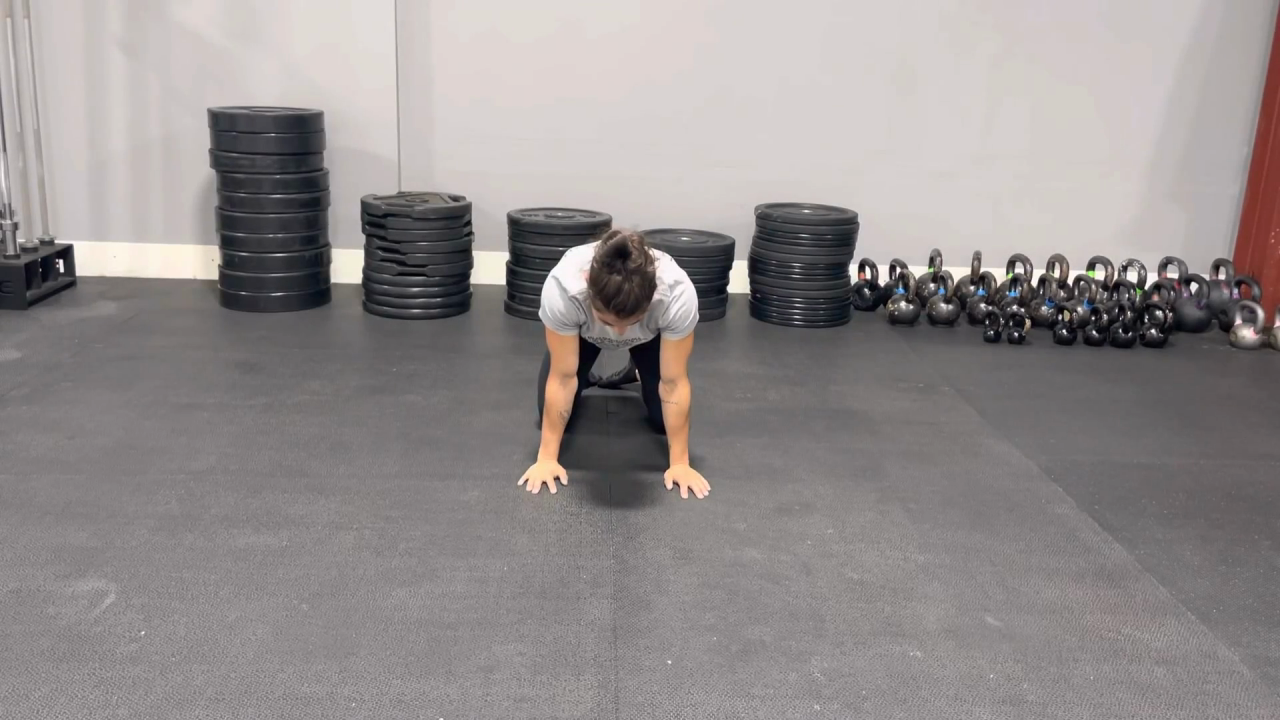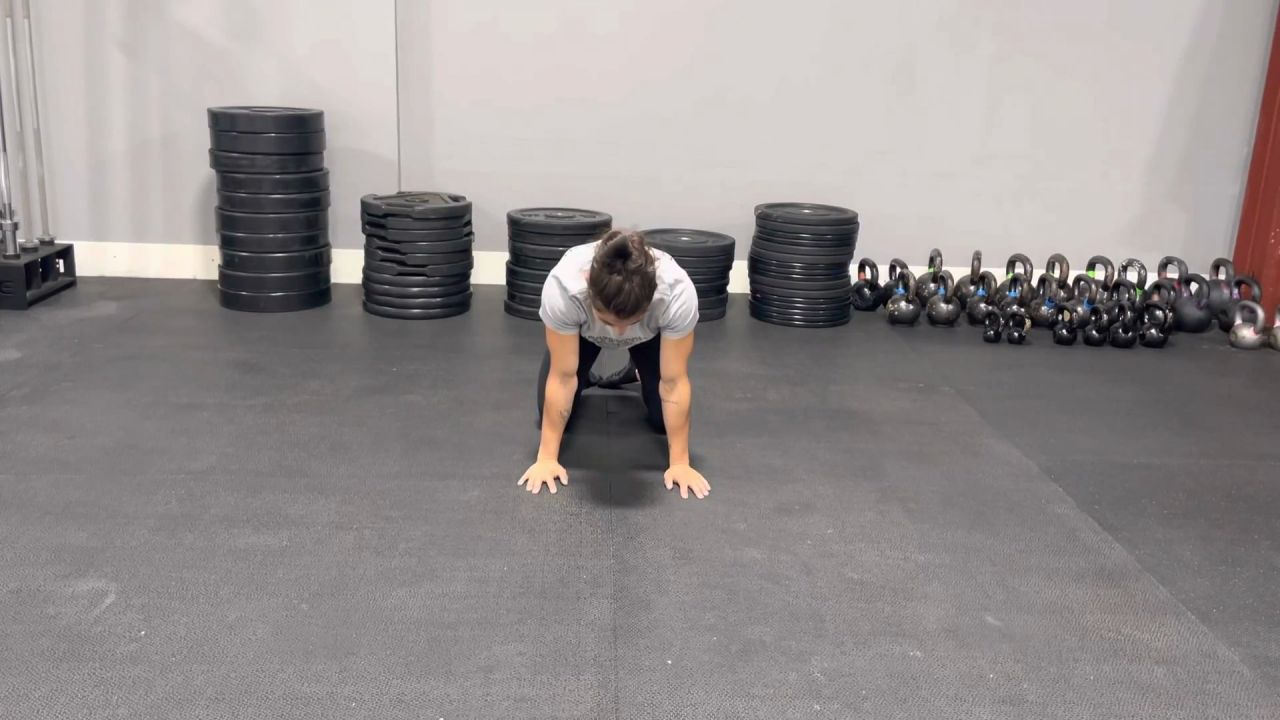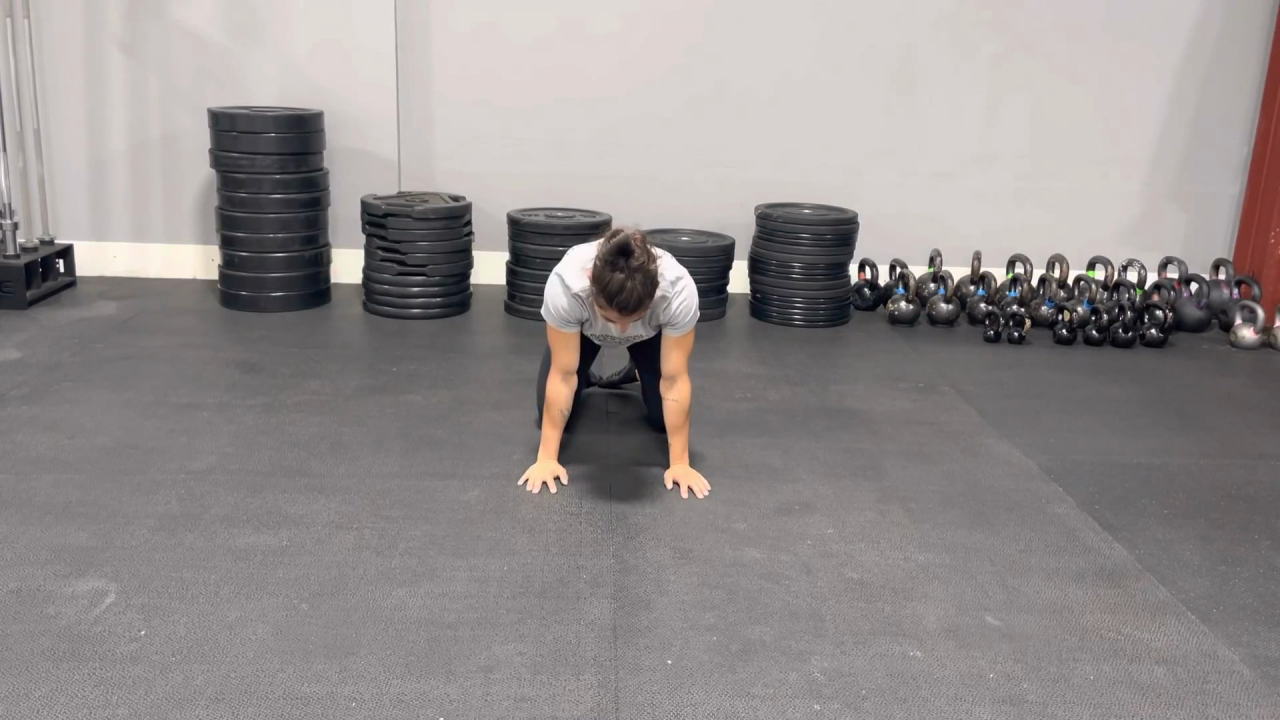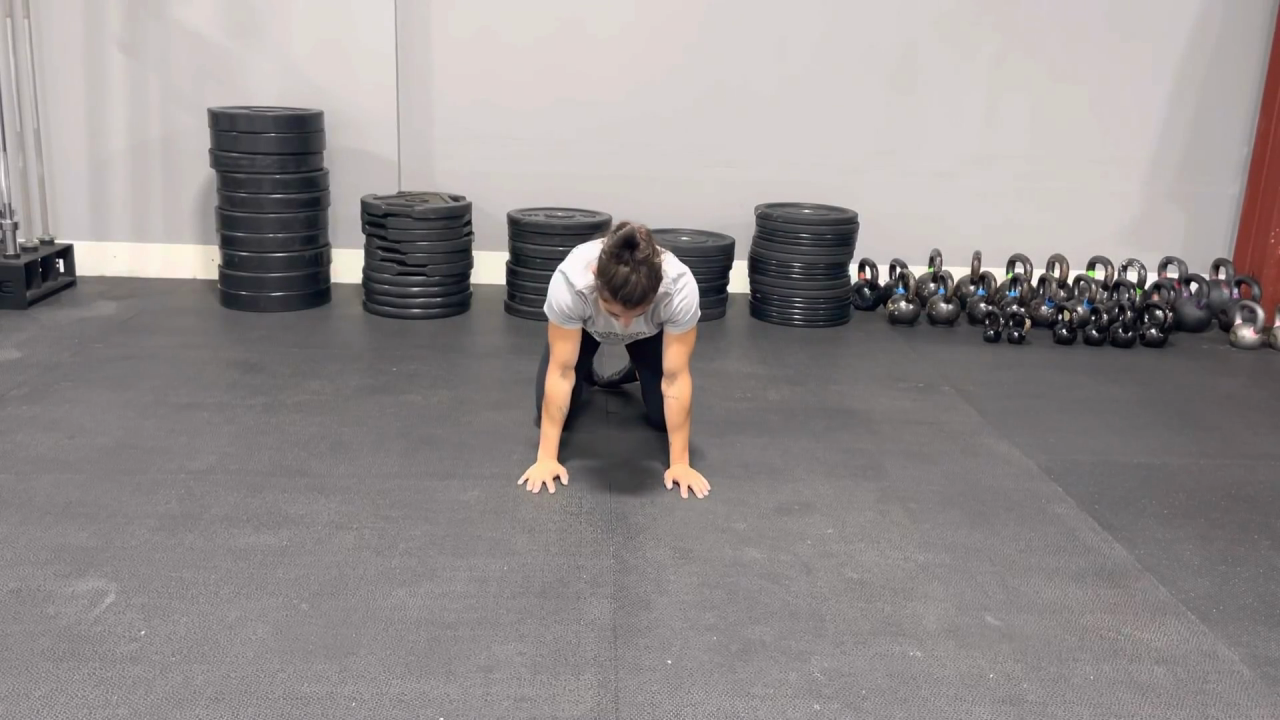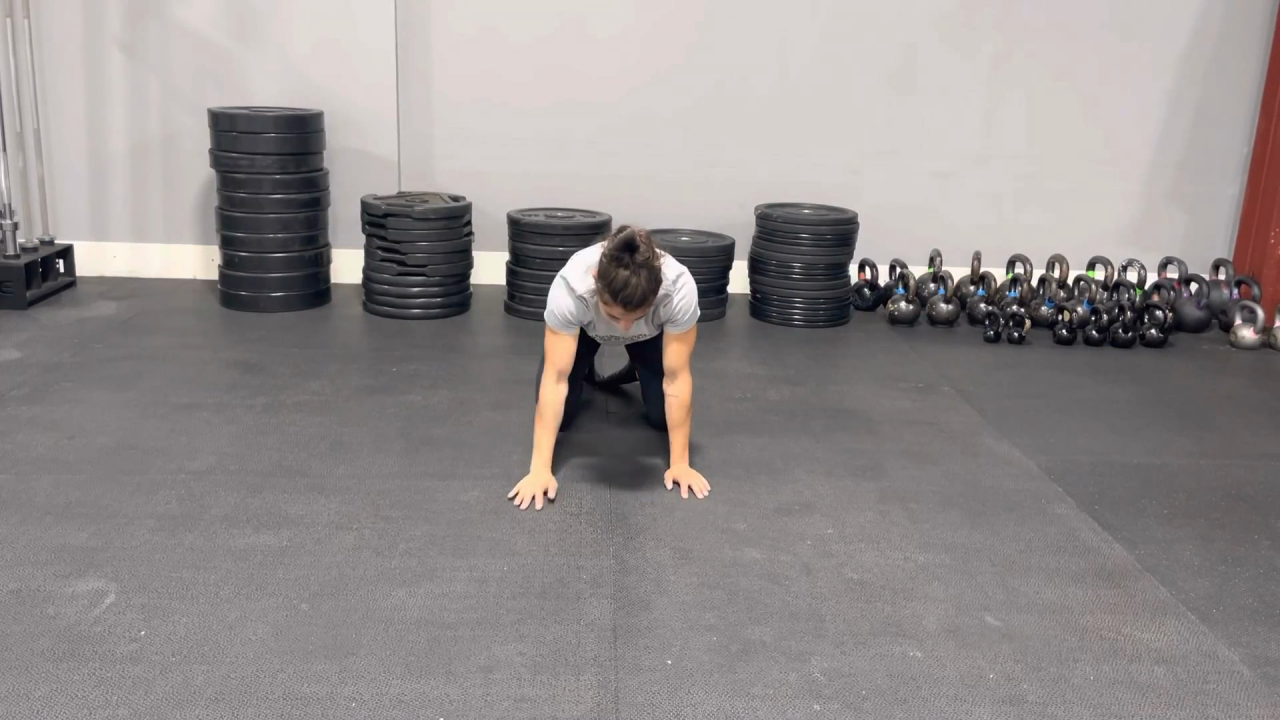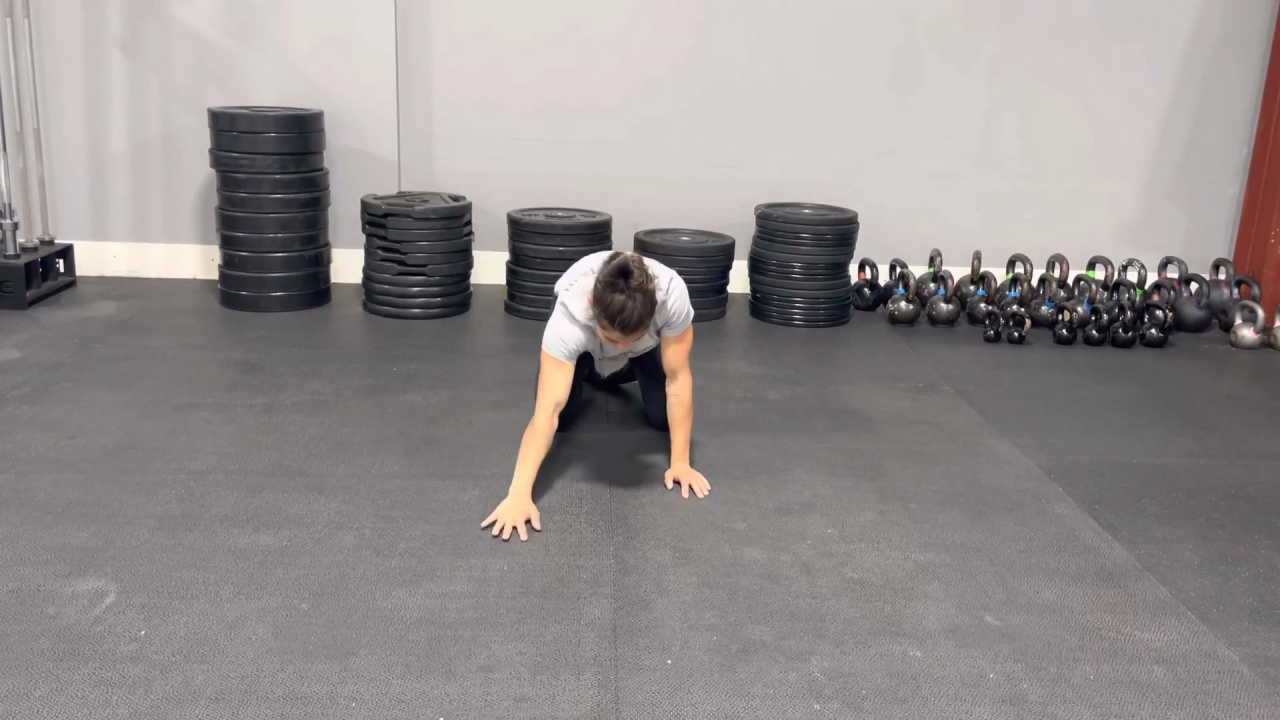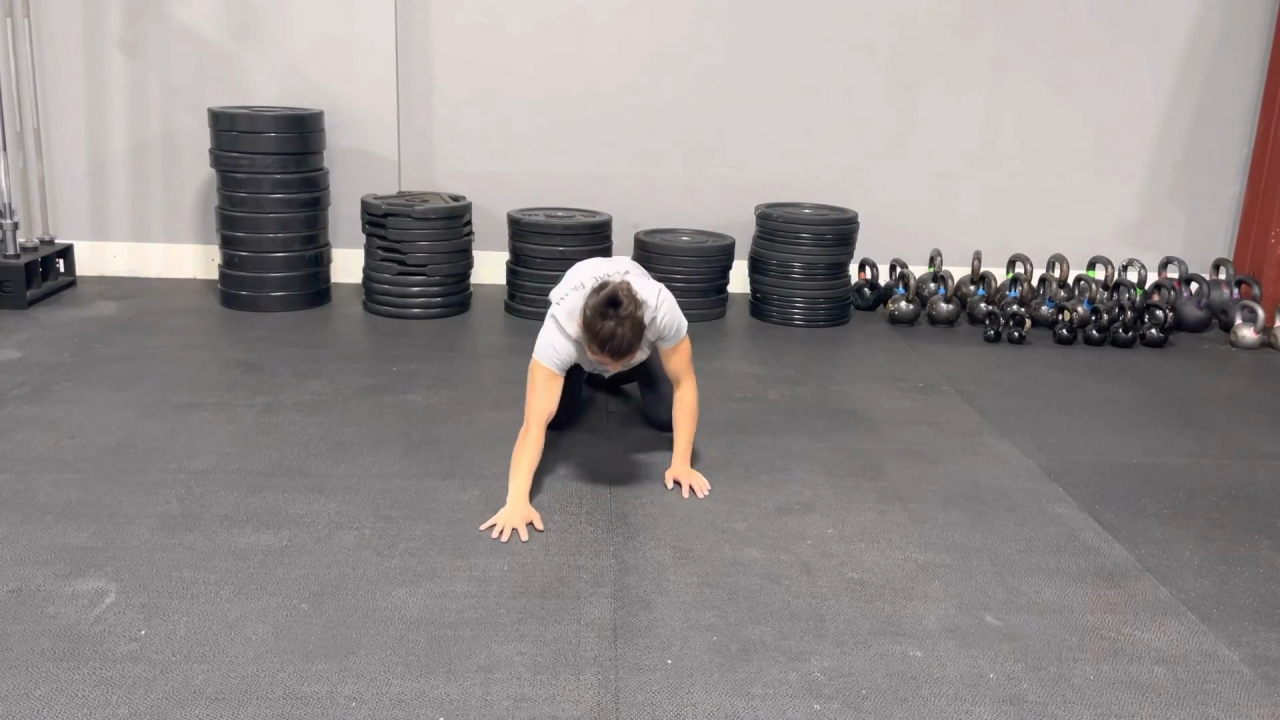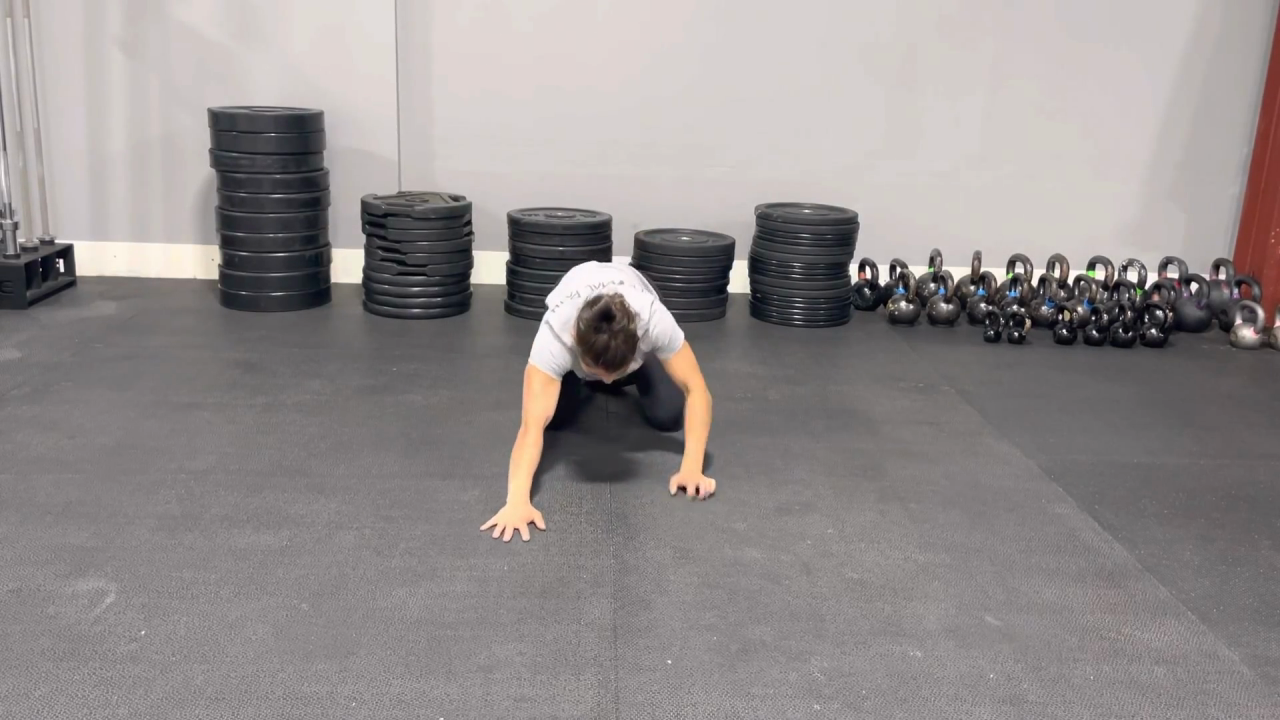
dt=0.2s
person 1, frame 1
left shoulder: (678, 293)
right shoulder: (562, 287)
left elbow: (674, 382)
right elbow: (562, 377)
left wrist: (680, 463)
right wrist: (547, 459)
right hip: (582, 331)
left knee: (662, 420)
right knee: (551, 413)
left ankle: (640, 372)
right ankle: (585, 379)
person 1, frame 2
left shoulder: (678, 292)
right shoulder: (562, 286)
left elbow: (674, 381)
right elbow: (562, 376)
left wrist: (680, 462)
right wrist: (547, 458)
right hip: (582, 330)
left knee: (662, 418)
right knee: (551, 410)
left ankle: (639, 372)
right ankle: (586, 377)
person 1, frame 3
left shoulder: (679, 290)
right shoulder: (566, 284)
left elbow: (674, 379)
right elbow: (562, 375)
left wrist: (680, 462)
right wrist: (547, 457)
right hip: (582, 327)
left knee: (662, 418)
right knee: (549, 411)
left ankle: (638, 372)
right ankle: (585, 376)
person 1, frame 4
left shoulder: (681, 287)
right shoulder: (569, 282)
left elbow: (676, 378)
right elbow: (560, 372)
left wrist: (680, 463)
right wrist: (546, 458)
right hip: (583, 325)
left knee: (662, 417)
right knee: (551, 410)
left ankle: (636, 371)
right ankle: (586, 373)
person 1, frame 5
left shoulder: (679, 288)
right shoulder: (570, 287)
left elbow: (677, 377)
right elbow: (555, 378)
left wrist: (680, 462)
right wrist: (540, 467)
right hip: (585, 328)
left knee: (664, 418)
right knee: (561, 414)
left ankle: (636, 369)
right ankle: (586, 372)
person 1, frame 6
left shoulder: (671, 294)
right shoulder: (570, 315)
left elbow: (678, 379)
right elbow: (548, 411)
left wrist: (680, 463)
right wrist: (518, 496)
right hip: (583, 334)
left knee: (663, 416)
right knee: (563, 415)
left ankle: (634, 368)
right ankle: (584, 369)
person 1, frame 7
left shoulder: (660, 309)
right shoulder: (560, 327)
left elbow: (684, 385)
right elbow: (535, 424)
left wrist: (682, 464)
right wrist: (516, 501)
right hip: (573, 308)
left knee: (665, 416)
right knee: (557, 416)
left ankle: (633, 372)
right ankle: (584, 373)
person 1, frame 8
left shoulder: (653, 320)
right shoulder: (555, 334)
left elbow: (696, 391)
right elbow: (532, 427)
left wrist: (692, 468)
right wrist: (517, 501)
right hip: (569, 311)
left knee: (666, 416)
right knee: (556, 417)
left ankle: (632, 373)
right ankle: (579, 379)
